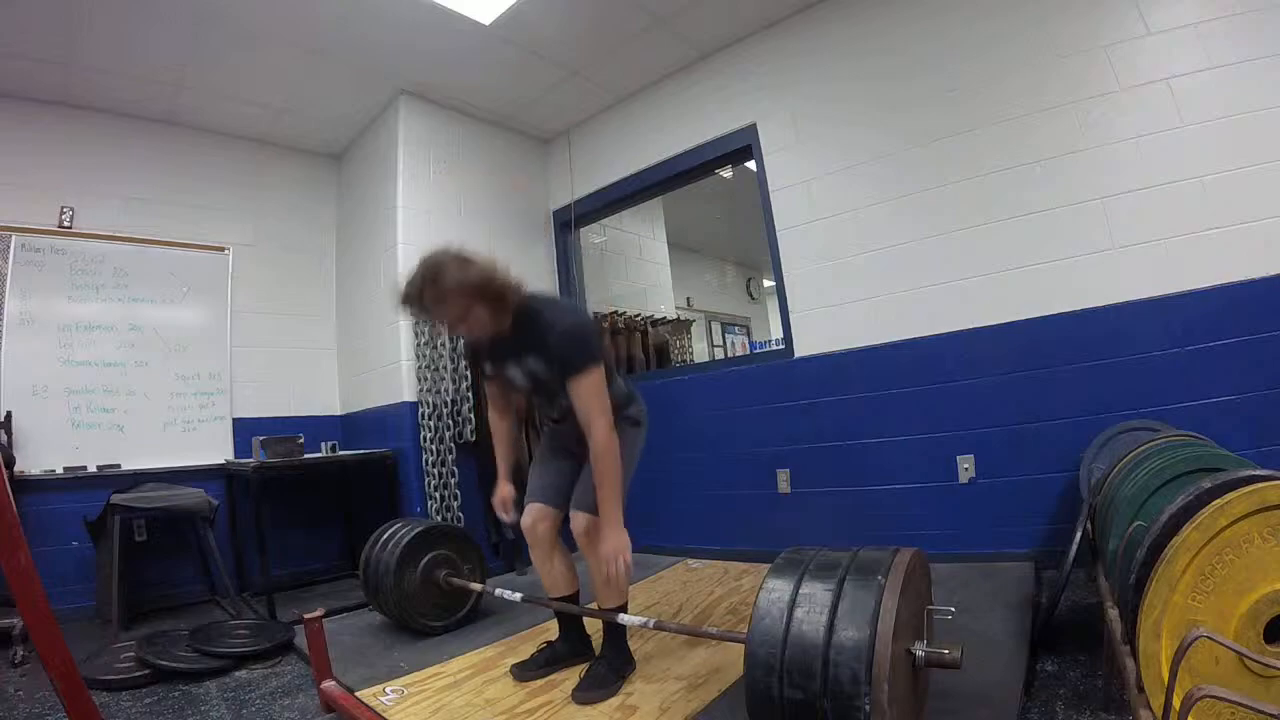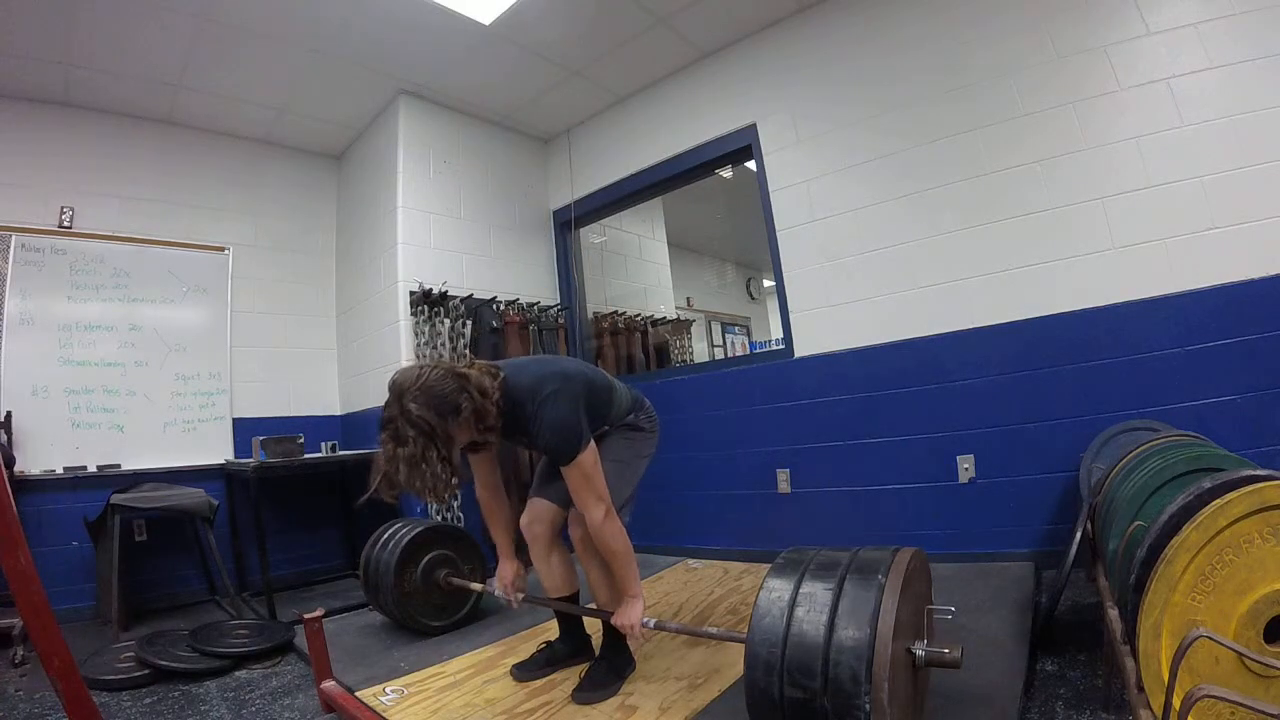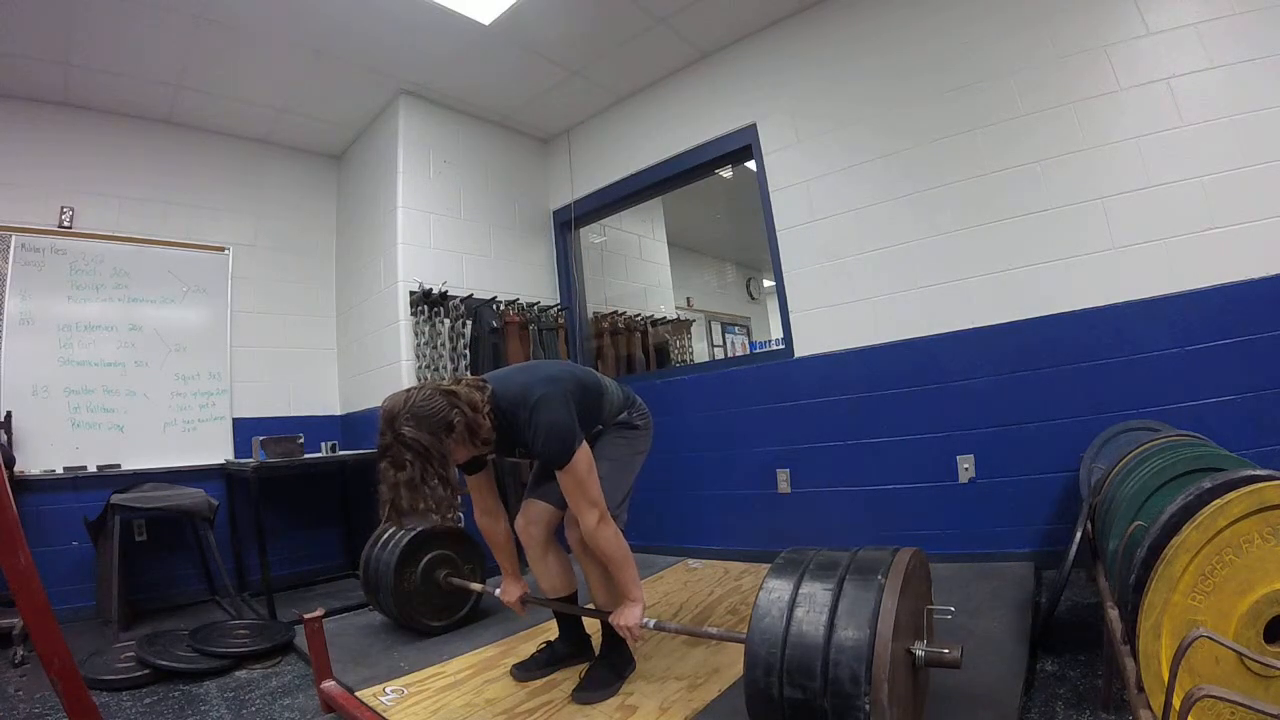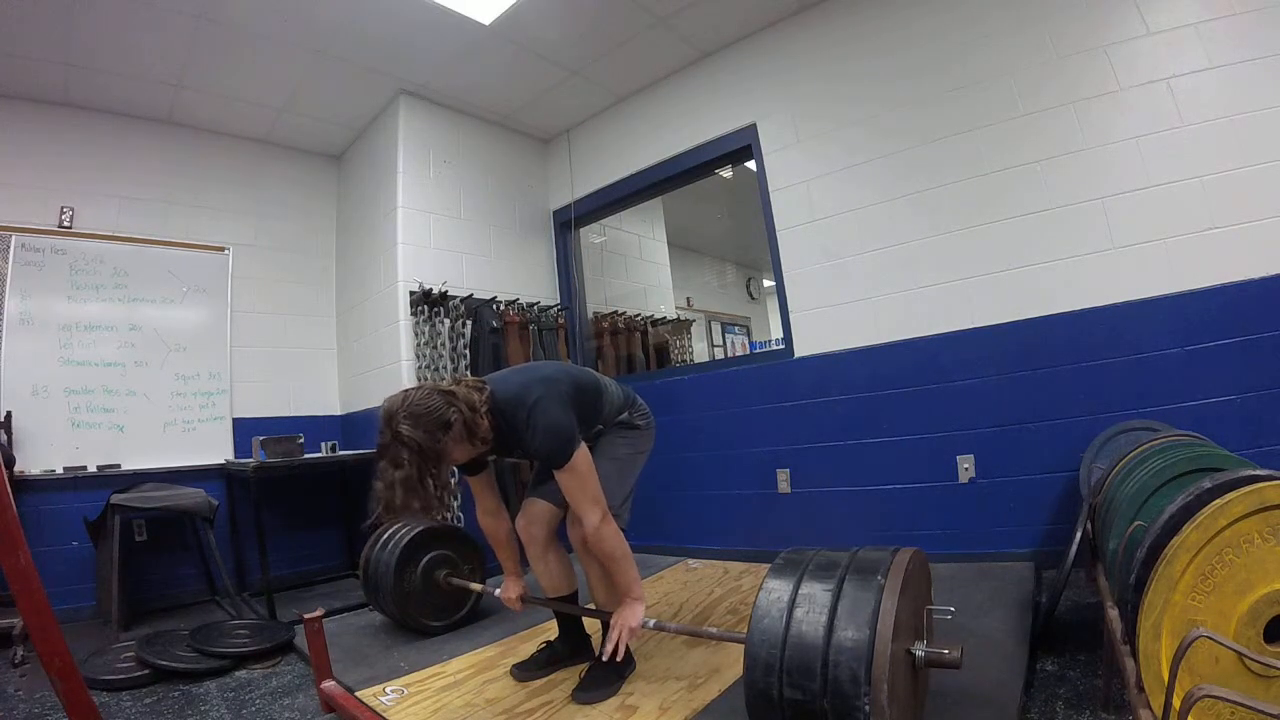
dt=1s
person 1, frame 1
left shoulder: (560, 326)
right shoulder: (482, 341)
left elbow: (600, 431)
right elbow: (501, 411)
left wrist: (613, 525)
right wrist: (504, 478)
left hip: (615, 423)
right hip: (562, 428)
left knee: (586, 526)
right knee: (536, 525)
left ankle: (616, 650)
right ankle: (572, 639)
person 1, frame 2
left shoulder: (547, 410)
right shoulder: (471, 406)
left elbow: (598, 511)
right elbow: (489, 488)
left wrist: (633, 597)
right wrist: (506, 558)
left hip: (627, 427)
right hip: (579, 432)
left knee: (583, 530)
right knee: (535, 525)
left ankle: (616, 653)
right ankle: (573, 639)
person 1, frame 3
left shoulder: (541, 416)
right shoulder: (466, 423)
left elbow: (593, 517)
right elbow: (488, 513)
left wrist: (633, 600)
right wrist: (511, 578)
left hip: (621, 425)
right hip: (576, 432)
left knee: (579, 531)
right knee: (530, 526)
left ankle: (616, 652)
right ankle: (573, 640)
person 1, frame 4
left shoulder: (539, 417)
right shoulder: (466, 427)
left elbow: (595, 517)
right elbow: (491, 512)
left wrist: (633, 599)
right wrist: (512, 575)
left hip: (622, 426)
right hip: (577, 432)
left knee: (582, 531)
right knee: (531, 526)
left ankle: (615, 655)
right ankle: (572, 639)
